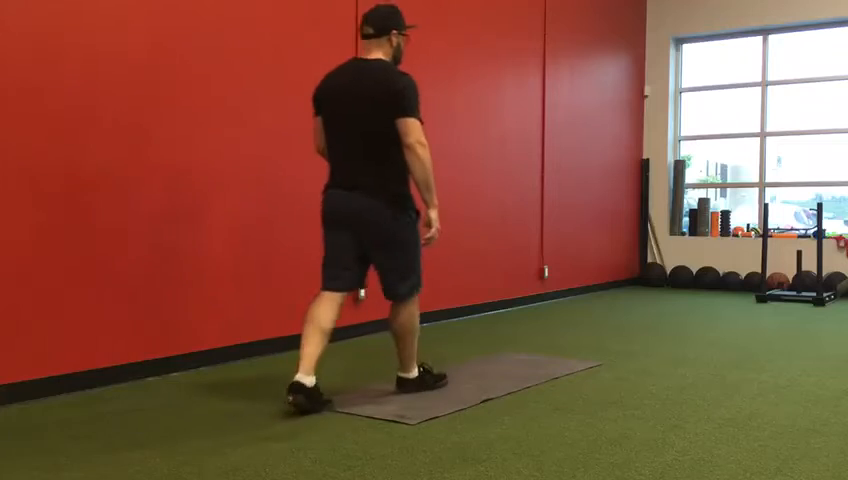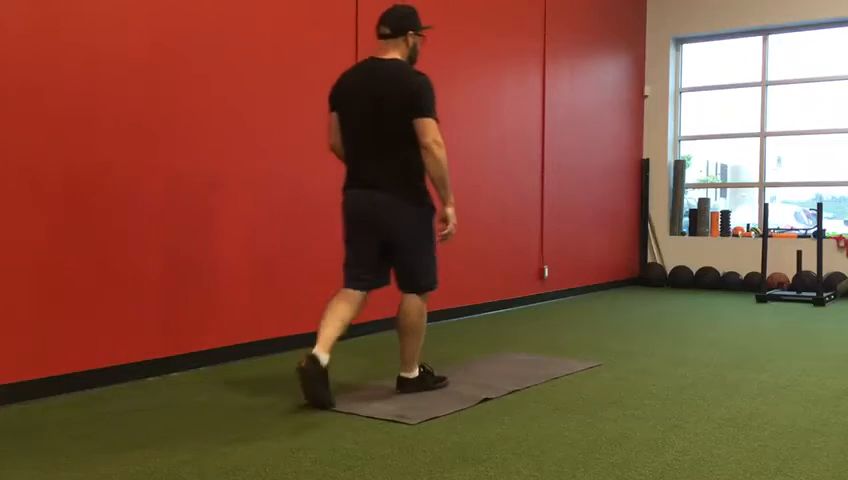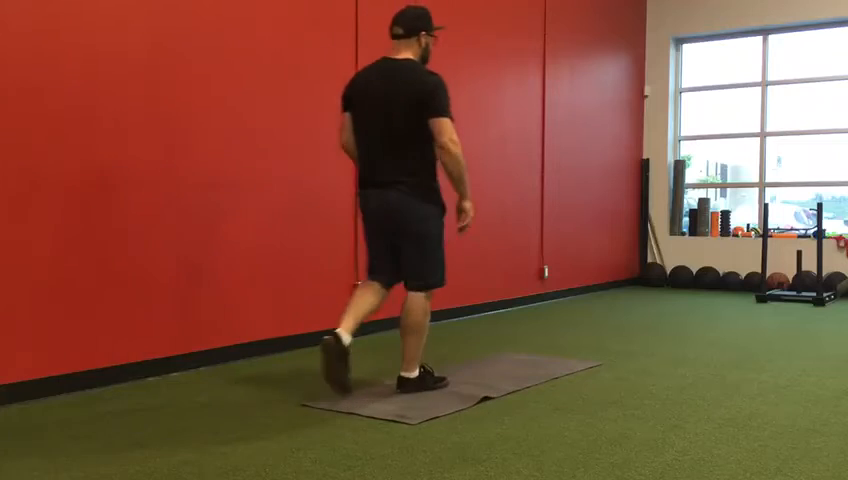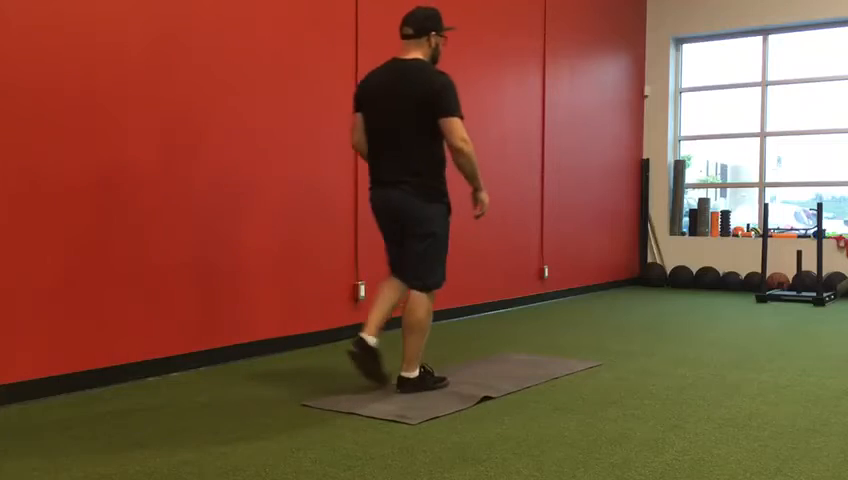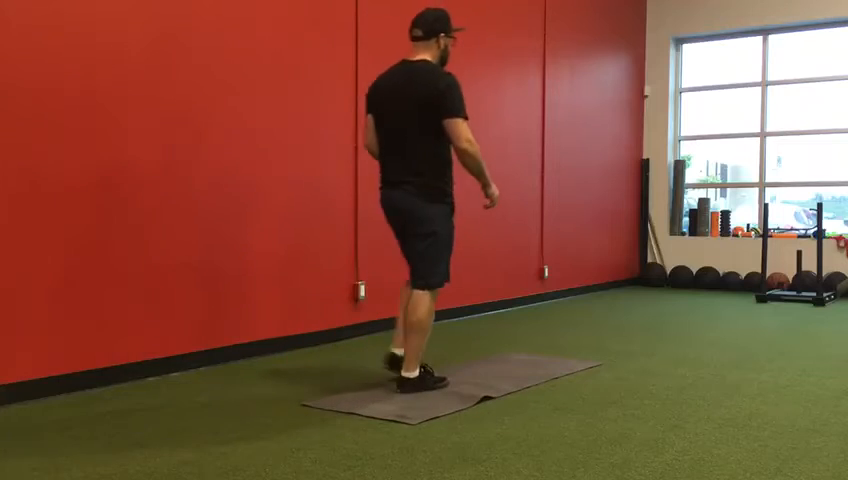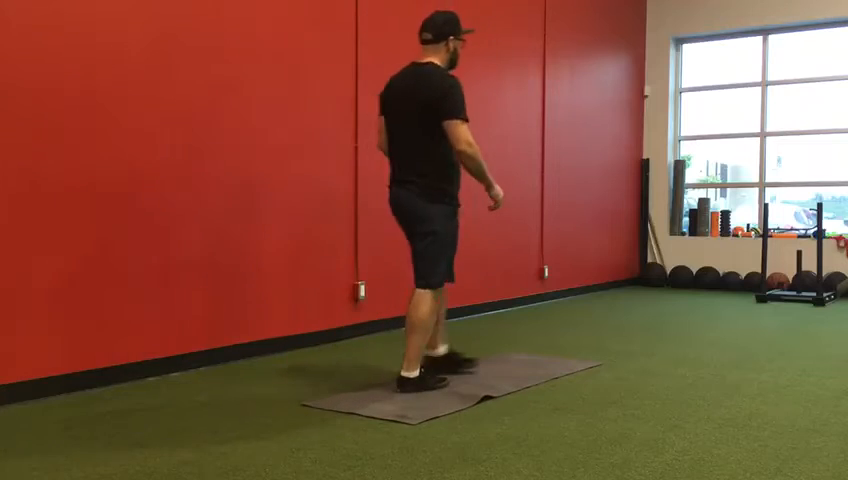
dt=0.1s
person 1, frame 1
left shoulder: (330, 83)
right shoulder: (398, 82)
left elbow: (322, 144)
right elbow: (415, 145)
right wrist: (431, 205)
left hip: (339, 198)
right hip: (386, 204)
left knee: (334, 290)
right knee: (403, 293)
left ankle: (303, 380)
right ankle: (411, 373)
person 1, frame 2
left shoulder: (346, 81)
right shoulder: (414, 82)
left elbow: (335, 142)
right elbow: (432, 145)
right wrist: (447, 202)
left hip: (358, 197)
right hip: (405, 201)
left knee: (356, 287)
right knee: (417, 288)
left ankle: (318, 357)
right ankle: (411, 374)
person 1, frame 3
left shoulder: (359, 81)
right shoulder: (427, 82)
left elbow: (346, 141)
right elbow: (447, 144)
right wrist: (464, 197)
left hip: (373, 195)
right hip: (416, 199)
left knee: (380, 279)
right knee: (420, 287)
left ankle: (339, 338)
right ankle: (412, 373)
person 1, frame 4
left shoulder: (371, 81)
right shoulder: (436, 82)
left elbow: (359, 141)
right elbow: (459, 143)
right wrist: (479, 188)
left hip: (383, 193)
right hip: (423, 198)
left knee: (404, 274)
right knee: (424, 286)
left ankle: (368, 339)
right ankle: (411, 373)
person 1, frame 5
left shoulder: (382, 82)
right shoulder: (441, 82)
left elbow: (371, 142)
right elbow: (463, 143)
right wrist: (487, 183)
left hip: (394, 192)
right hip: (428, 197)
left knee: (423, 276)
right knee: (428, 283)
left ankle: (399, 352)
right ankle: (411, 372)
person 1, frame 6
left shoulder: (395, 84)
right shoulder: (445, 85)
left elbow: (384, 142)
right elbow: (463, 145)
right wrist: (492, 186)
left hip: (403, 191)
right hip: (433, 197)
left knee: (432, 276)
right knee: (430, 282)
left ankle: (438, 352)
right ankle: (411, 372)
